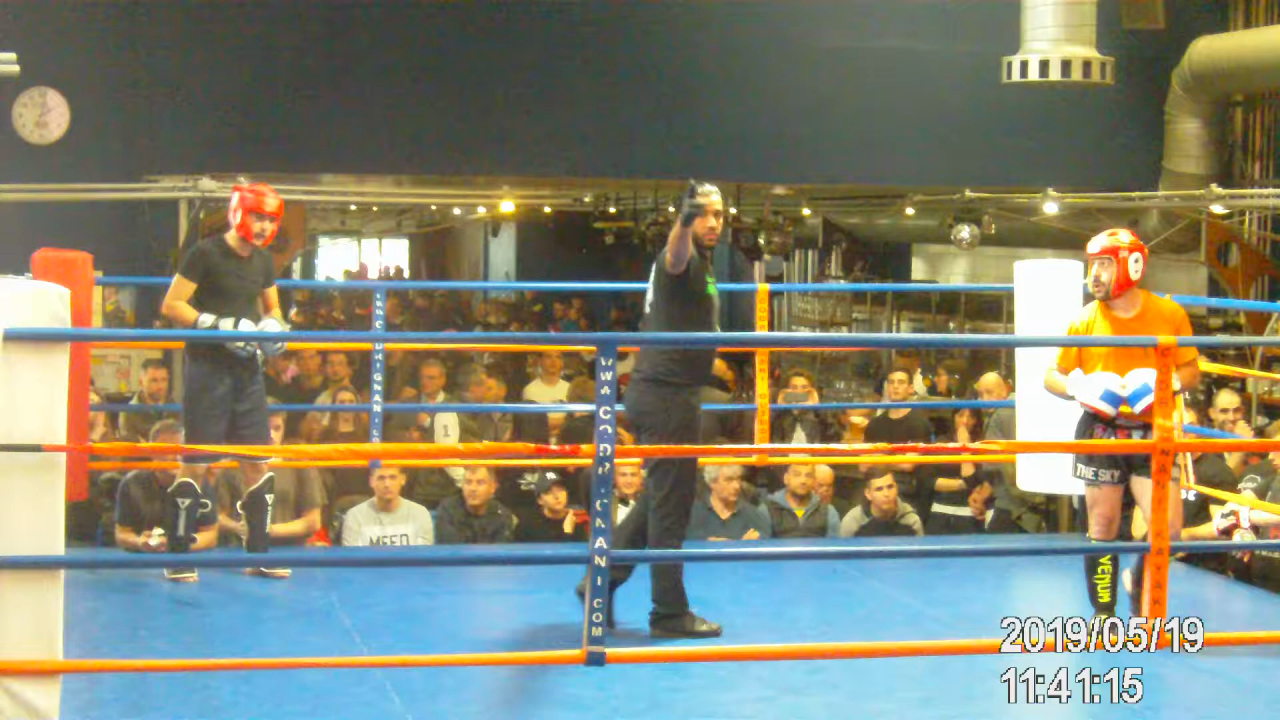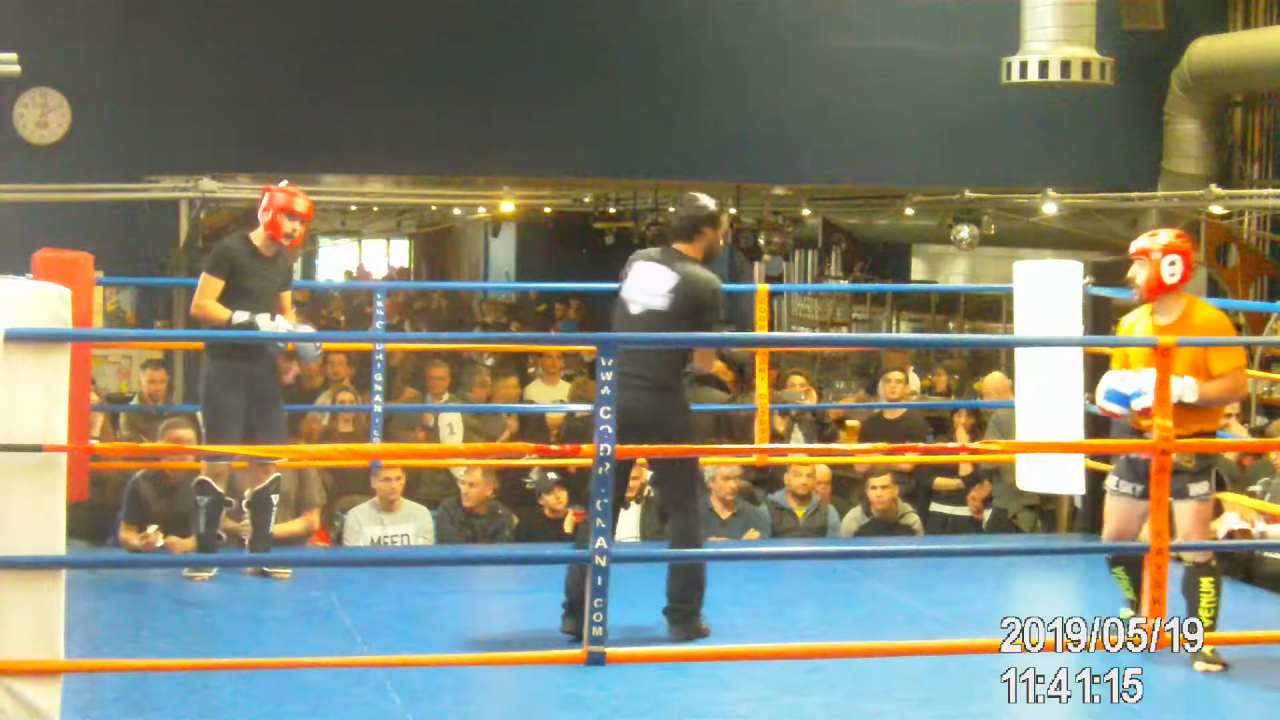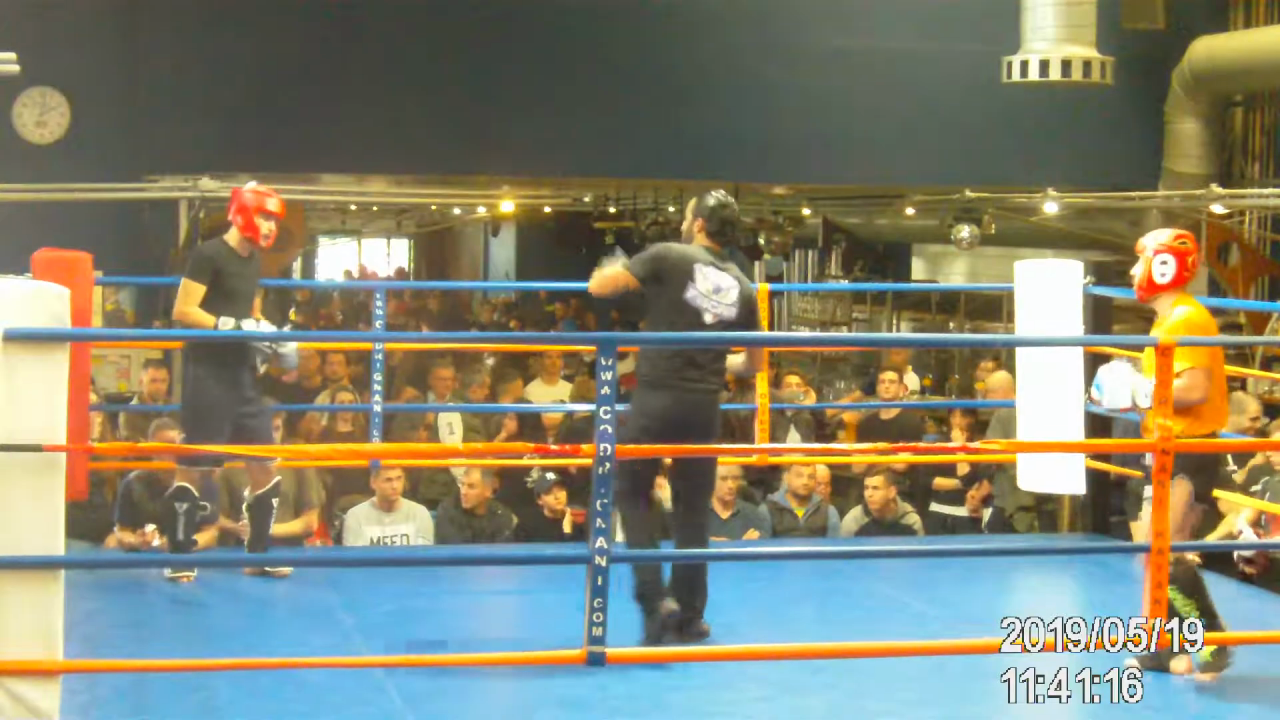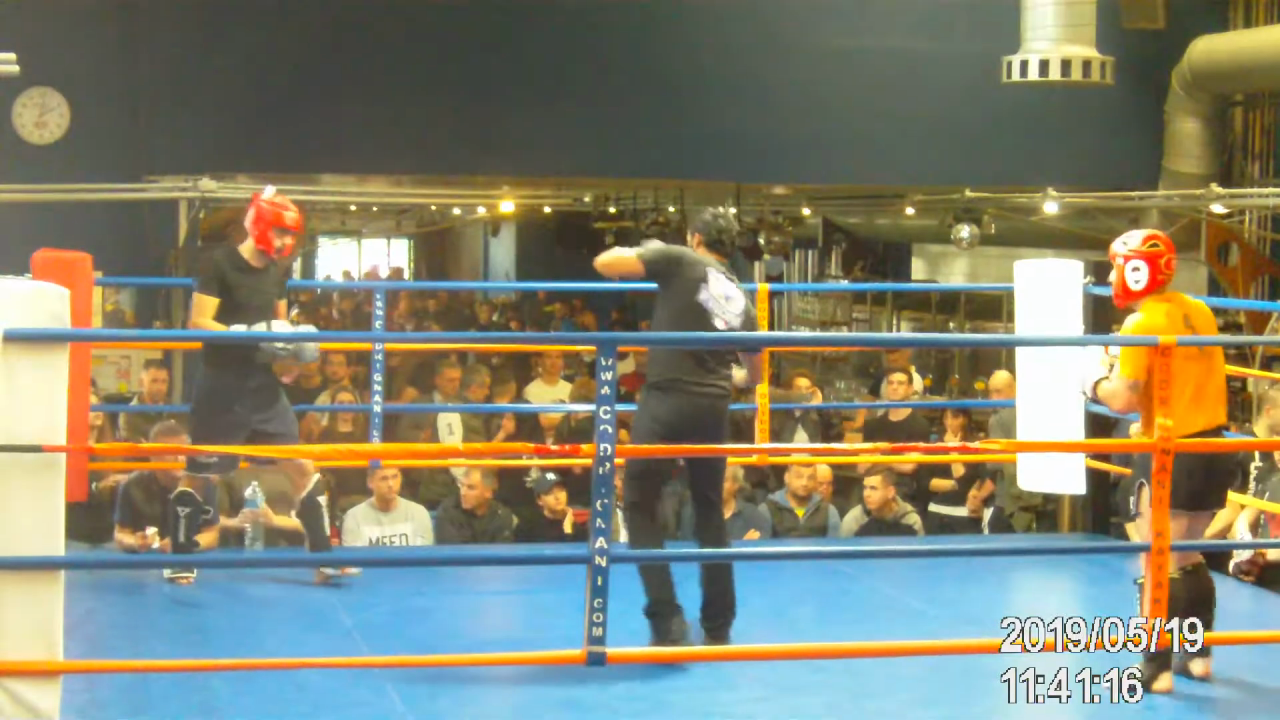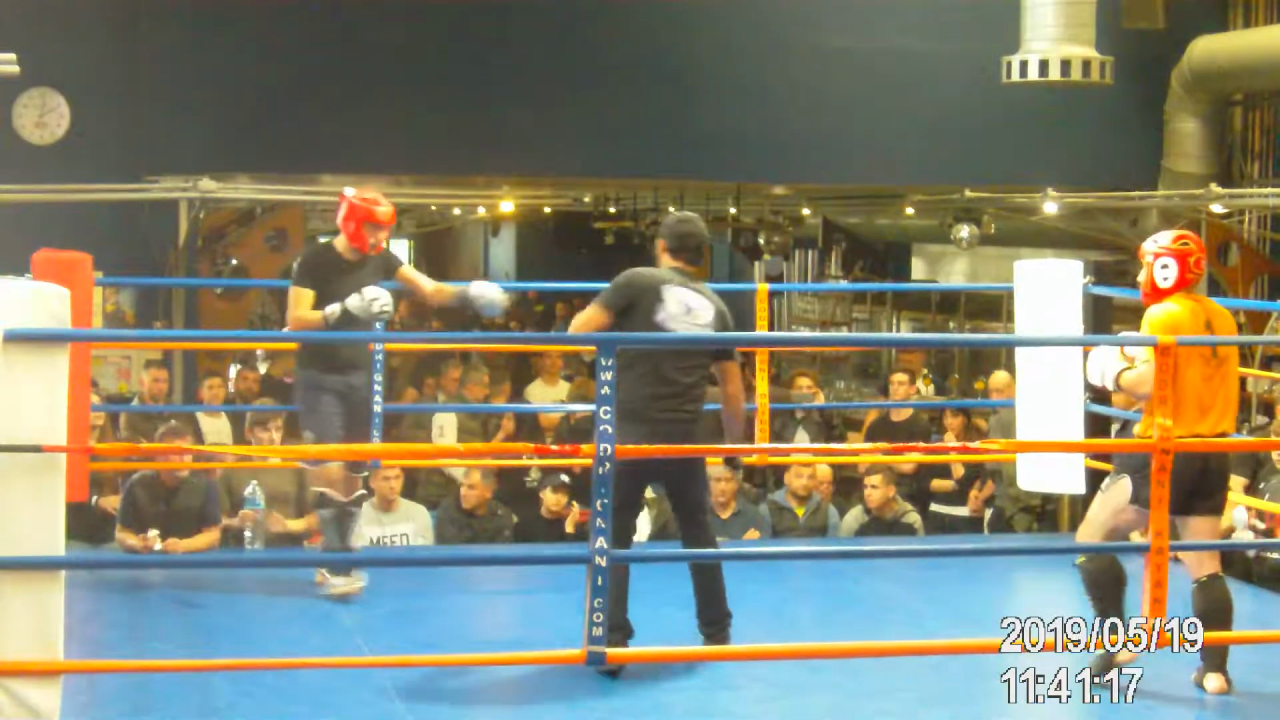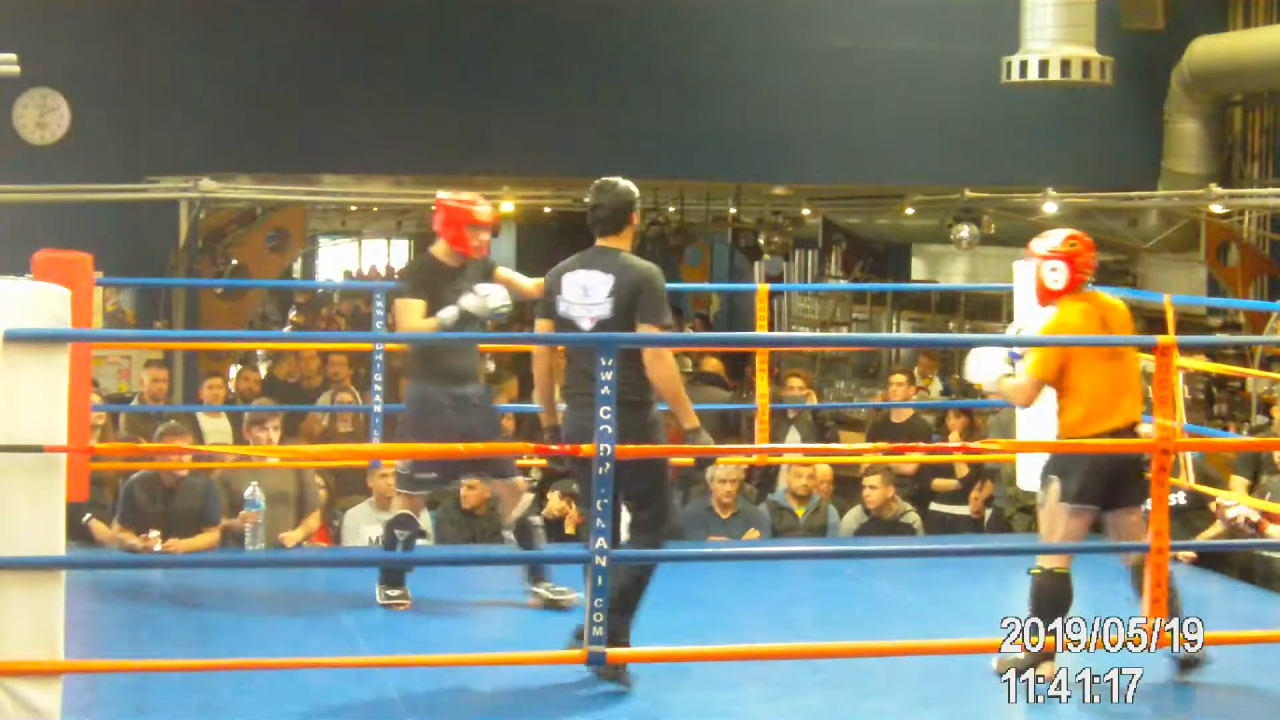
dt=0.5s
person 1, frame 1
left shoulder: (697, 263)
right shoulder: (680, 258)
right elbow: (677, 246)
right wrist: (686, 222)
left hip: (654, 391)
right hip: (667, 395)
left knee: (658, 501)
right knee: (671, 507)
left ankle: (600, 582)
right ankle: (670, 613)
person 1, frame 2
left shoulder: (638, 261)
right shoulder: (703, 283)
right elbow: (704, 360)
left hip: (616, 397)
right hip: (661, 403)
left knee: (603, 506)
right knee: (684, 507)
left ankle: (576, 612)
right ankle: (685, 615)
person 1, frame 3
left shoulder: (670, 257)
right shoulder: (743, 287)
left elbow: (598, 287)
right elbow: (755, 363)
left wrist: (618, 265)
left hip: (655, 399)
right hip: (702, 406)
left knee: (633, 497)
right knee: (693, 512)
left ankle: (656, 601)
right ankle: (690, 616)
person 1, frame 4
left shoulder: (678, 260)
right shoulder: (741, 299)
left elbow: (606, 264)
right elbow: (753, 374)
left wrist: (643, 250)
left hip: (665, 402)
right hip: (713, 410)
left knee: (640, 509)
right knee: (710, 514)
left ankle: (667, 619)
right ankle: (718, 625)
person 1, frame 5
left shoulder: (635, 282)
right shoulder: (716, 308)
left elbow: (577, 333)
right elbow: (733, 389)
right wrist: (735, 443)
left hip: (630, 431)
right hip: (684, 435)
left knee: (615, 537)
right knee: (698, 531)
left ankle: (613, 642)
right ankle: (716, 628)
person 1, frame 6
left shoulder: (560, 275)
right shoulder: (642, 275)
left elbow: (542, 356)
right elbow: (656, 360)
left wrist: (550, 421)
right wrist: (690, 424)
left hip: (580, 420)
right hip: (631, 419)
right knee: (648, 531)
left ankle: (608, 648)
right ankle: (603, 634)
person 2, frame 1
left shoulder: (1169, 314)
right shoulder: (1084, 320)
left elbow: (1191, 370)
right elbow: (1053, 377)
left wrist: (1166, 382)
right wrist: (1079, 389)
left hip: (1151, 434)
right hip: (1101, 433)
left knee: (1169, 530)
right knee: (1102, 529)
left ankle: (1139, 584)
right ankle: (1103, 614)
person 2, frame 2
left shoulder: (1210, 322)
right shoulder: (1131, 324)
left elbow: (1236, 384)
right elbow: (1116, 377)
left wrist: (1184, 390)
right wrist: (1109, 391)
left hip: (1190, 450)
right hip: (1138, 446)
left knee: (1196, 548)
right knee: (1115, 538)
left ankle: (1204, 642)
right ankle: (1138, 608)
person 2, frame 3
left shoulder: (1186, 319)
right shoulder: (1168, 320)
left elbow: (1196, 389)
left wrist: (1140, 392)
right wrist: (1137, 388)
left hip: (1185, 454)
right hip: (1171, 452)
right knee: (1169, 553)
left ankle: (1212, 640)
right ankle: (1168, 649)
person 2, frame 4
left shoulder: (1141, 325)
right shoulder: (1198, 311)
left elbow: (1124, 400)
left wrist: (1095, 378)
left hip: (1171, 454)
right hip: (1212, 448)
right knee: (1188, 556)
left ankle: (1156, 667)
right ankle: (1198, 654)
person 2, frame 5
left shoulder: (1164, 315)
right shoulder: (1222, 317)
left elbow: (1148, 386)
left wrist: (1114, 372)
right wrist: (1140, 358)
right hip: (1210, 453)
left knee: (1092, 539)
right knee: (1205, 567)
right ankle: (1215, 668)
person 2, frame 6
left shoulder: (1057, 324)
right shoulder: (1117, 310)
left elbow: (1025, 394)
left wrist: (994, 375)
left hip: (1082, 449)
right hip: (1126, 442)
left knee: (1053, 557)
right knee: (1140, 549)
left ankle: (1039, 653)
person 3, frame 1
left shoulder: (263, 260)
right shoulder: (205, 253)
left elbow: (272, 310)
right elbow: (171, 306)
left wrist: (274, 331)
right wrist: (217, 325)
left hip: (246, 370)
right hip: (207, 369)
left knee: (257, 461)
right knee: (197, 464)
left ankle: (258, 551)
person 3, frame 2
left shoulder: (284, 261)
right shoulder: (230, 250)
right elbow: (200, 305)
left wrist: (299, 335)
right wrist: (250, 320)
left hip: (263, 367)
right hip: (226, 366)
left knee: (267, 460)
right knee: (218, 462)
left ankle: (260, 551)
right ankle: (205, 551)
person 3, frame 3
left shoulder: (254, 261)
right shoulder: (209, 255)
right elbow: (183, 312)
left wrist: (268, 338)
right wrist: (236, 326)
left hip: (245, 375)
right hip: (208, 375)
left knee: (264, 465)
right knee: (192, 468)
left ankle: (259, 550)
right ankle: (179, 554)
person 3, frame 4
left shoulder: (277, 270)
right shoulder: (219, 264)
right elbow: (198, 323)
left wrist: (295, 342)
right wrist: (253, 333)
left hip: (263, 379)
right hip: (224, 391)
left knee: (301, 465)
right knee: (199, 472)
left ankle: (322, 556)
person 3, frame 5
left shoulder: (380, 259)
right shoulder: (315, 260)
left elbow: (430, 291)
right elbow: (295, 319)
left wrist: (467, 295)
right wrist: (344, 310)
left hip: (358, 377)
right hip: (318, 377)
left knee: (351, 474)
right knee: (328, 468)
left ankle: (331, 558)
right ankle: (338, 567)
person 3, frame 6
left shoulder: (477, 263)
right shoulder: (418, 271)
left elbow: (528, 288)
right elbow: (408, 330)
right wrist: (459, 313)
left hip: (472, 389)
right hip: (432, 391)
left knee: (511, 485)
right knee: (414, 492)
left ankle: (539, 582)
right ankle: (390, 581)
